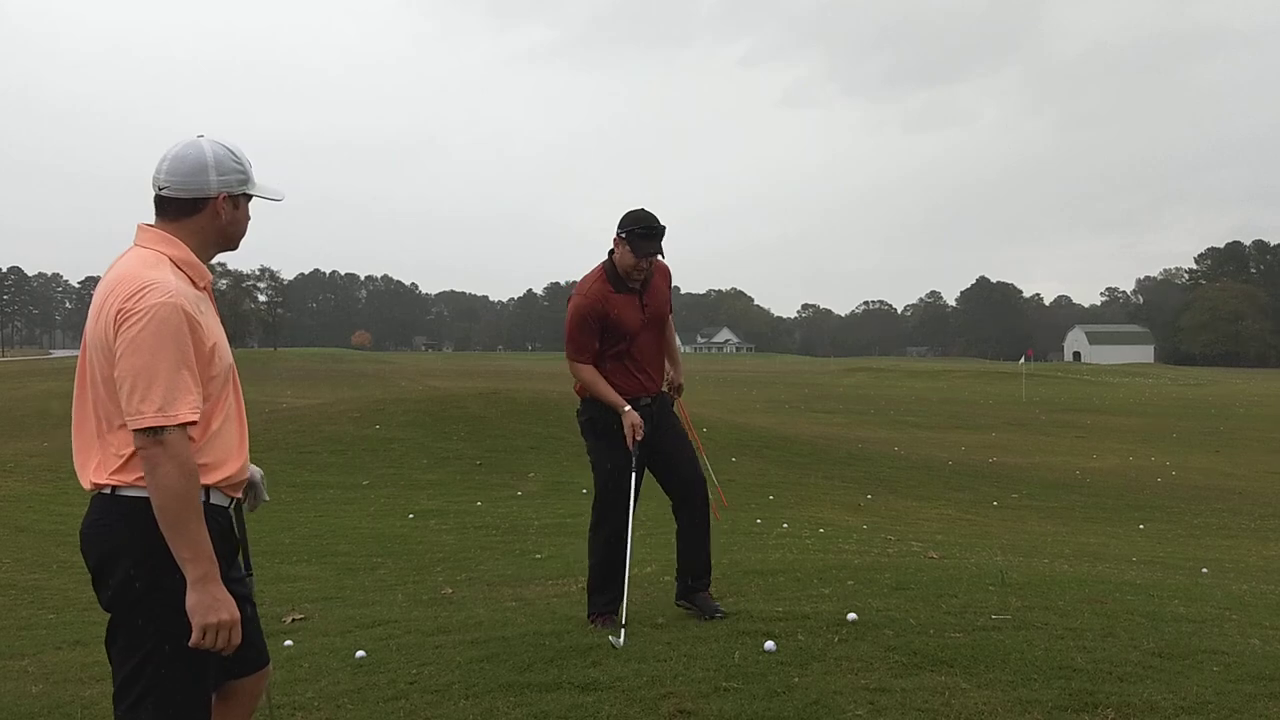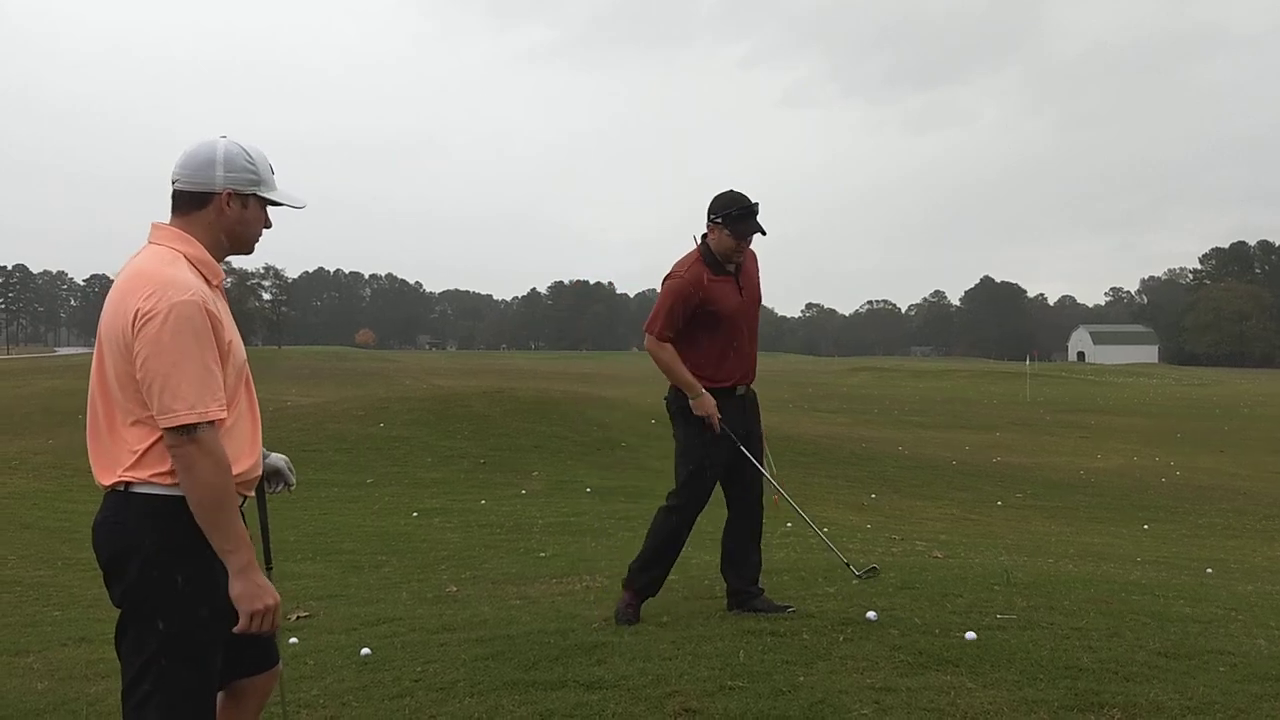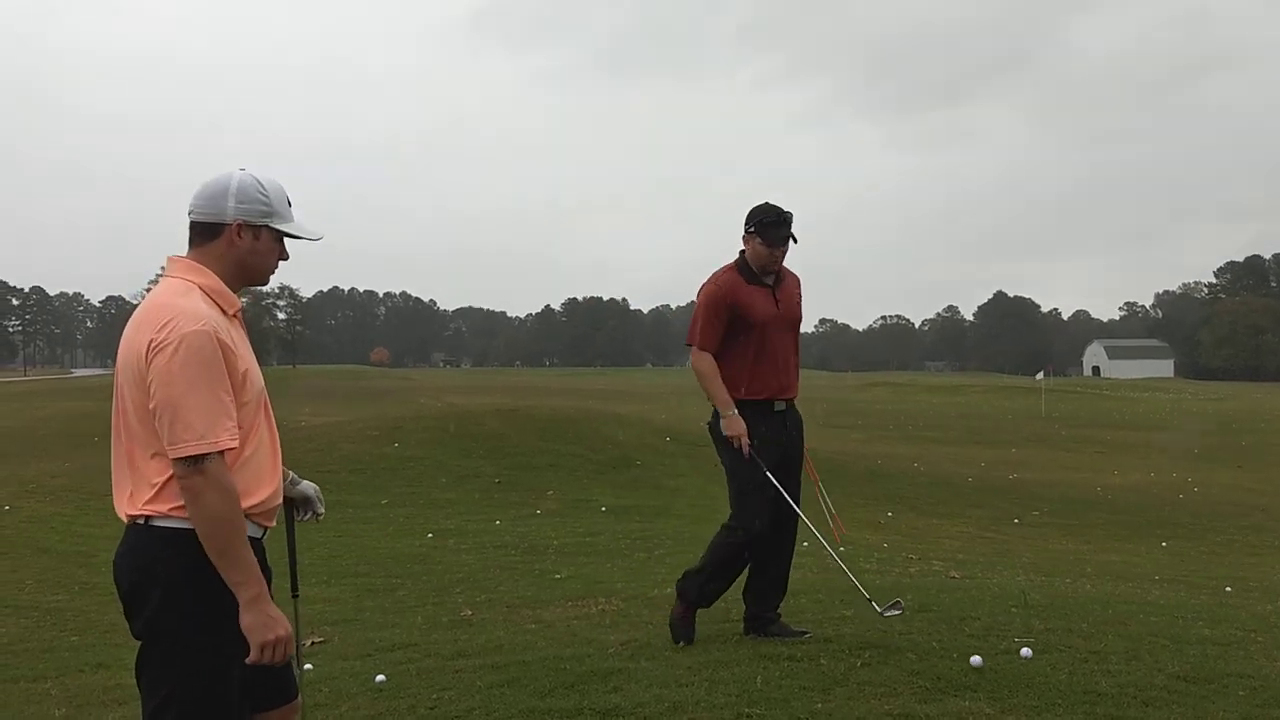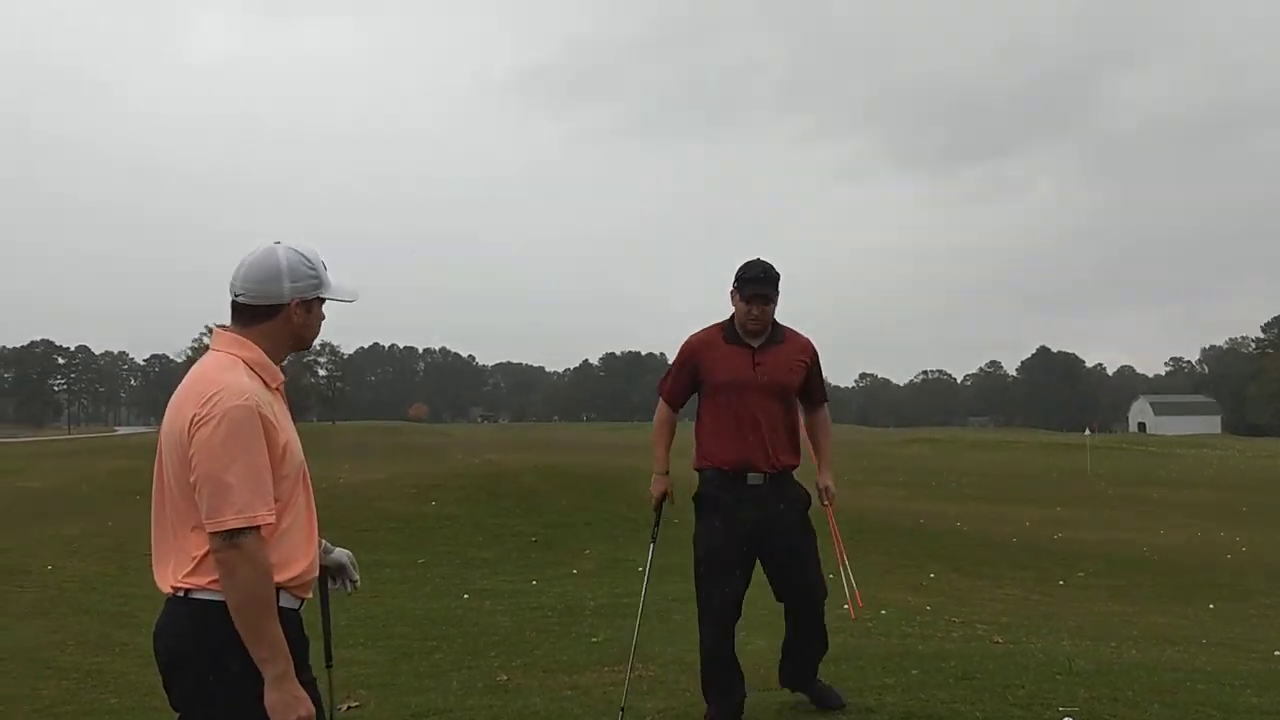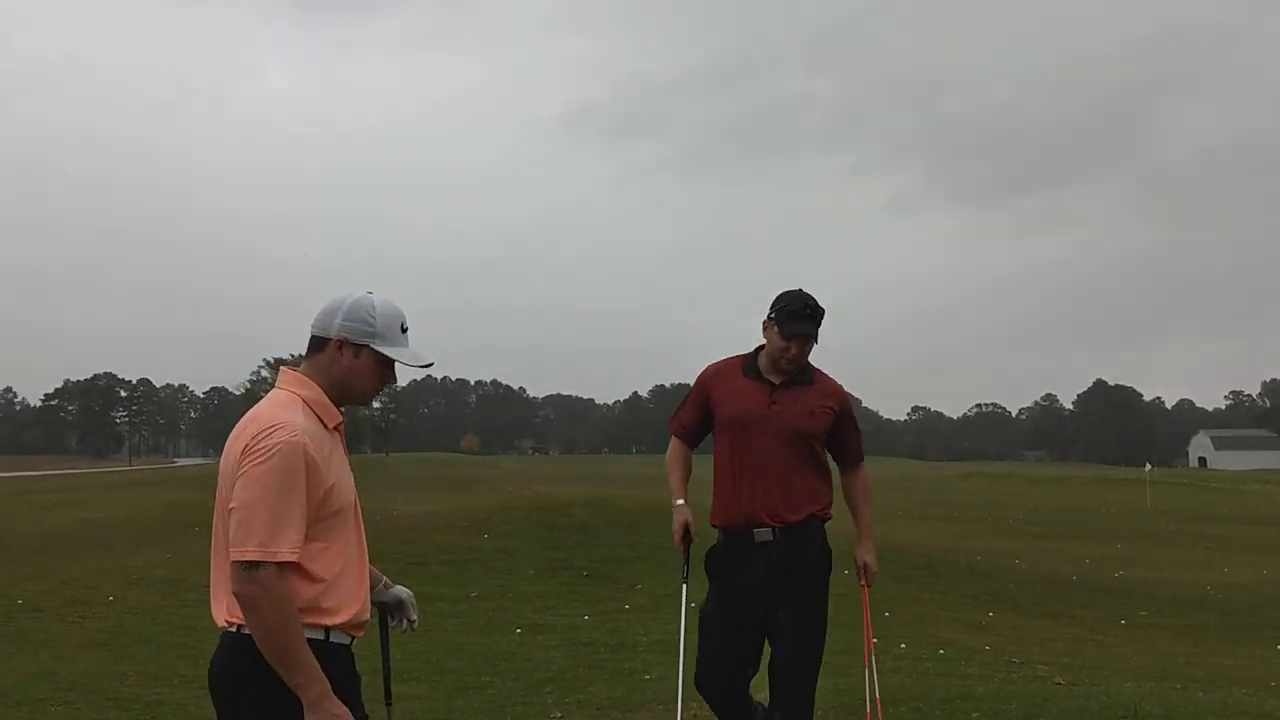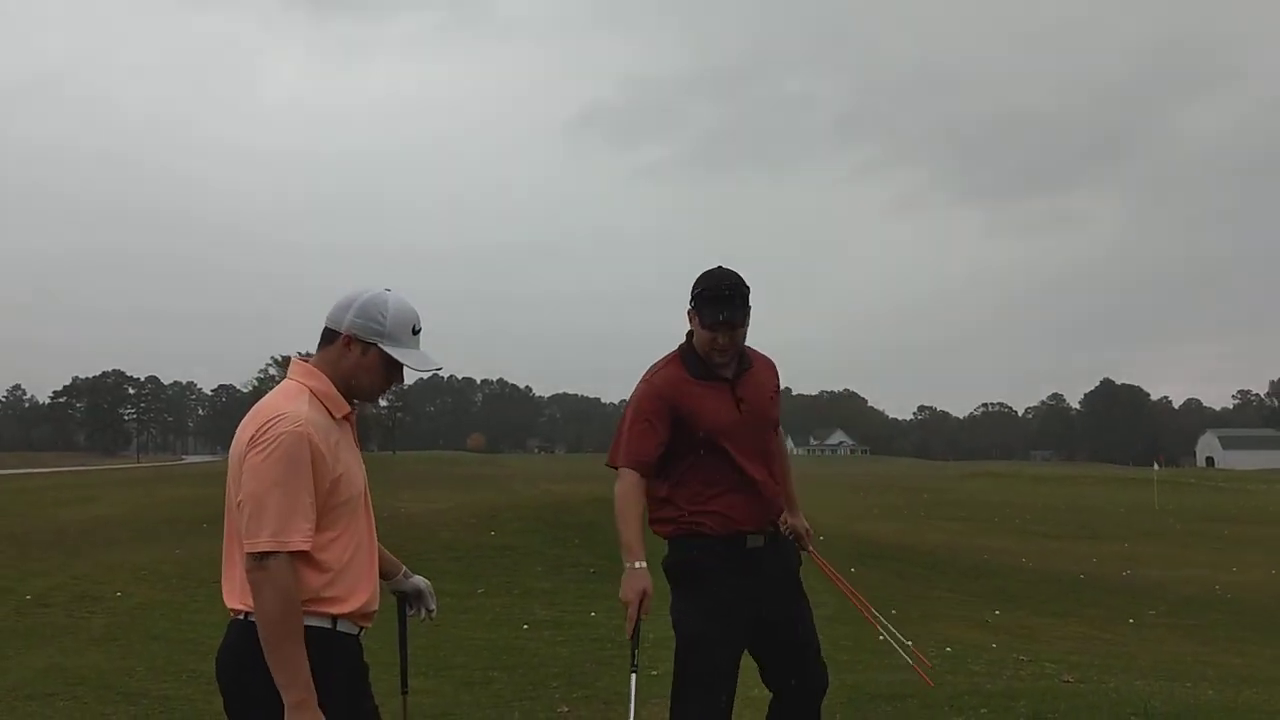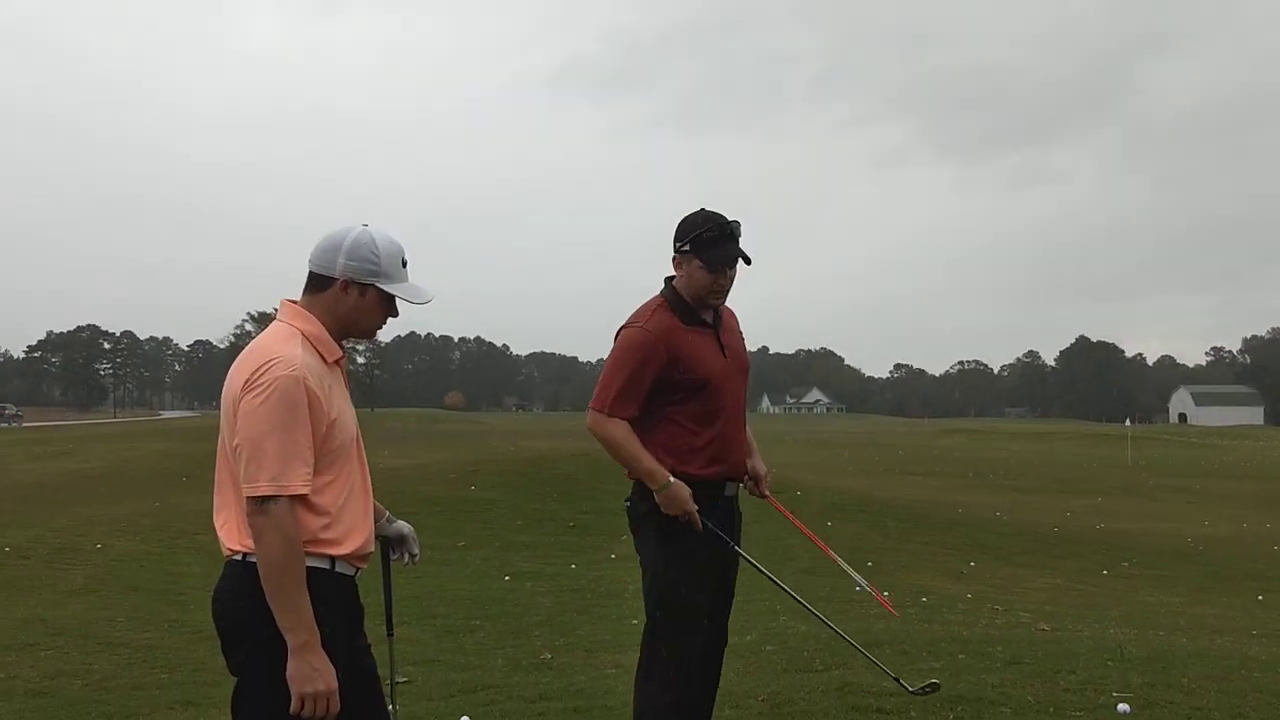
dt=0.7s
person 1, frame 1
left shoulder: (166, 277)
right shoulder: (159, 294)
right elbow: (160, 445)
left wrist: (232, 467)
right wrist: (202, 580)
left hip: (186, 520)
right hip: (157, 531)
person 1, frame 2
left shoulder: (177, 276)
right shoulder: (176, 292)
right elbow: (189, 442)
left wrist: (251, 454)
right wrist: (243, 569)
left hip: (189, 521)
right hip: (170, 527)
left knee: (253, 672)
person 1, frame 3
left shoulder: (201, 310)
right shoulder: (190, 323)
right elbow: (198, 473)
left wrist: (279, 481)
right wrist: (254, 599)
left hip: (209, 552)
right hip: (190, 560)
person 1, frame 4
left shoulder: (244, 383)
right shoulder: (234, 398)
right elbow: (235, 546)
left wrist: (317, 549)
right wrist: (279, 677)
left hip: (251, 624)
right hip: (229, 634)
person 1, frame 5
left shoulder: (313, 424)
right shoulder: (285, 433)
right elbow: (254, 580)
left wrist: (377, 585)
left hip: (309, 656)
right hip: (280, 670)
person 1, frame 6
left shoulder: (330, 417)
right shoulder: (291, 425)
right elbow: (269, 566)
left wrist: (396, 573)
left hip: (328, 648)
right hip: (287, 658)
person 1, frame 7
left shoulder: (316, 357)
right shoulder: (284, 367)
right elbow: (268, 510)
left wrist: (381, 519)
right wrist: (303, 647)
left hip: (322, 591)
right hip: (283, 602)
person 2, frame 1
left shoulder: (660, 275)
right shoulder: (589, 296)
right elbow: (579, 365)
left wrist: (676, 366)
right wrist: (623, 409)
left hip: (656, 405)
right hip: (609, 415)
left knee: (692, 489)
right knee: (613, 511)
left ankle: (693, 587)
right ankle: (603, 606)
person 2, frame 2
left shoulder: (748, 262)
right shoulder: (687, 278)
right elbow: (655, 341)
right wrist: (696, 394)
left hip: (742, 397)
right hip: (702, 404)
left knee: (749, 498)
right knee: (688, 498)
left ankle: (743, 590)
right ankle: (635, 589)
person 2, frame 3
left shoulder: (790, 283)
right shoulder: (721, 287)
right elbow: (700, 354)
right wrist: (729, 414)
left hip: (785, 417)
right hip: (744, 421)
left knee: (782, 522)
right knee: (750, 522)
left ankle: (763, 615)
right ankle: (689, 596)
person 2, frame 4
left shoulder: (801, 349)
right shoulder: (701, 347)
left elbow: (815, 409)
right elbow: (667, 407)
left wrist: (824, 470)
right wrist: (660, 472)
left hip: (780, 491)
right hip: (721, 493)
left knee: (807, 592)
right knee: (718, 608)
left ankle: (804, 675)
person 2, frame 5
left shoulder: (831, 395)
right shoulder: (717, 379)
left elbow: (853, 468)
right elbow: (681, 441)
left wrist: (865, 541)
right wrist: (680, 502)
left hip: (803, 552)
right hip: (737, 548)
left knee: (794, 675)
right knee: (716, 673)
person 2, frame 6
left shoulder: (764, 370)
right shoulder: (662, 386)
right elbow: (629, 475)
left wrist: (792, 509)
right wrist: (636, 564)
left hip: (771, 551)
right hip: (706, 561)
left knee: (806, 679)
person 2, frame 7
left shoulder: (726, 319)
right shoulder: (650, 331)
right elbow: (604, 420)
left wrist: (749, 453)
right wrist: (662, 482)
left hip: (721, 502)
right hip: (674, 510)
left knee: (709, 642)
right knee: (675, 644)
